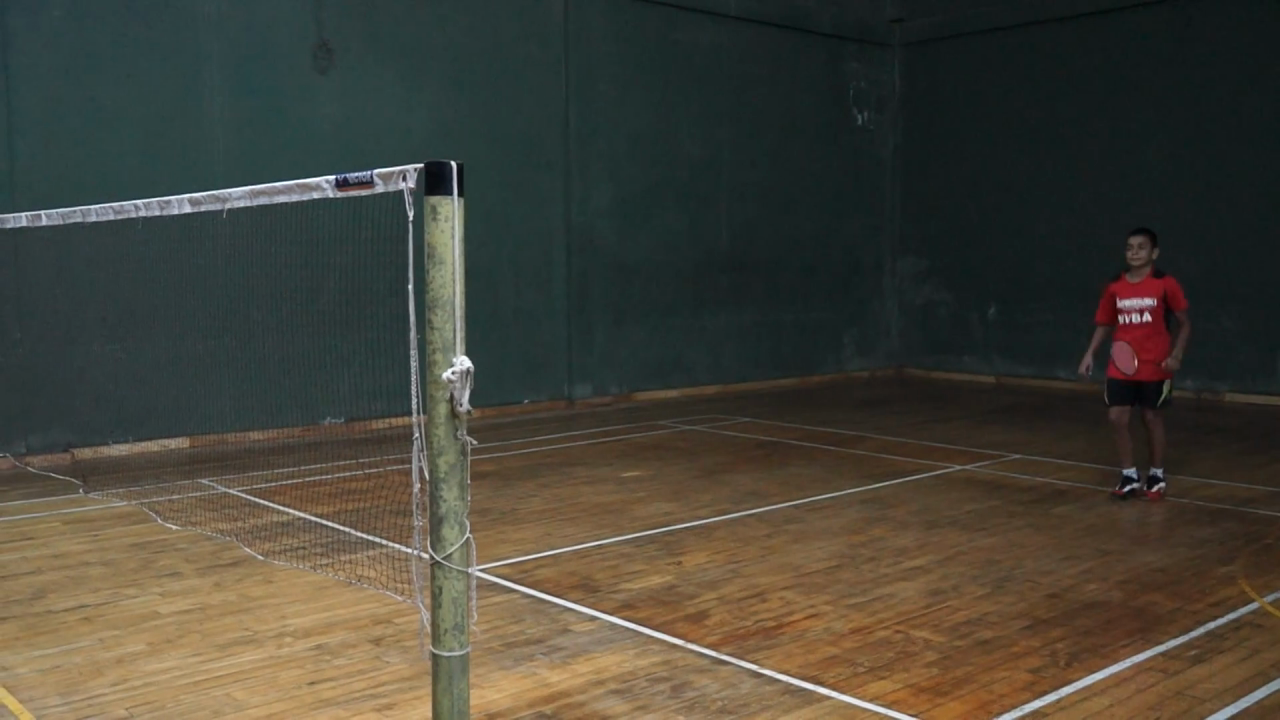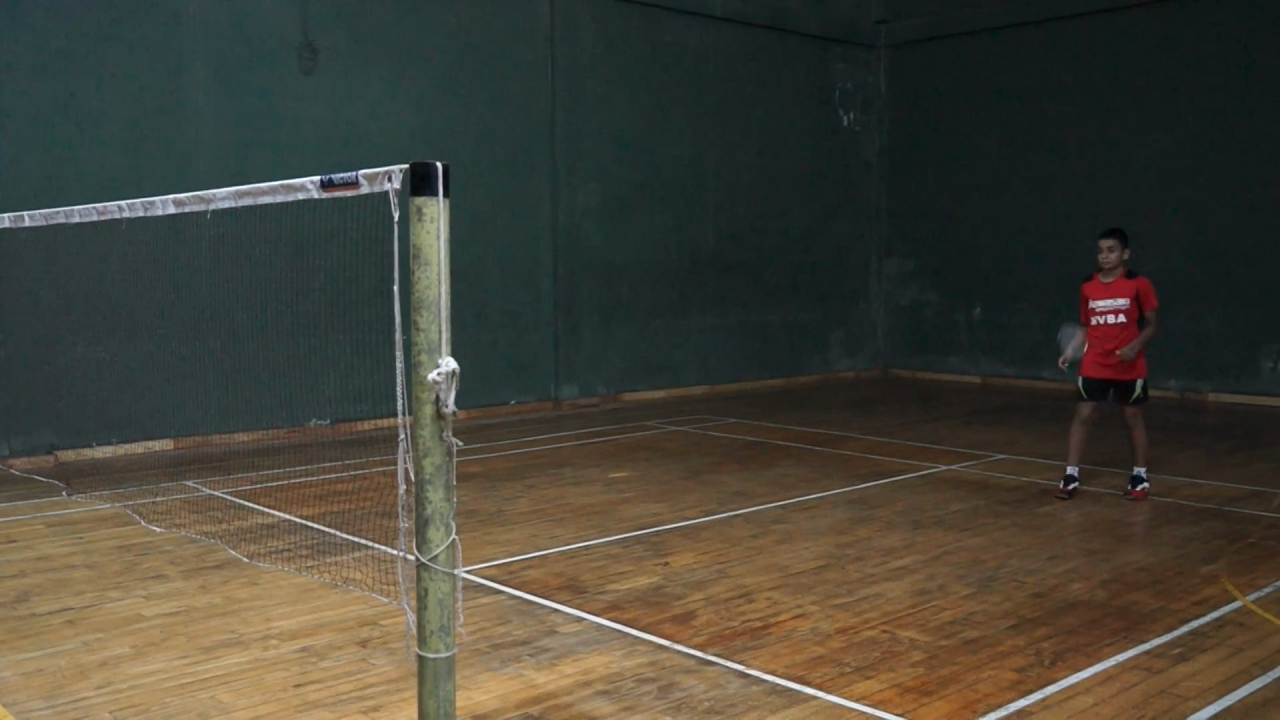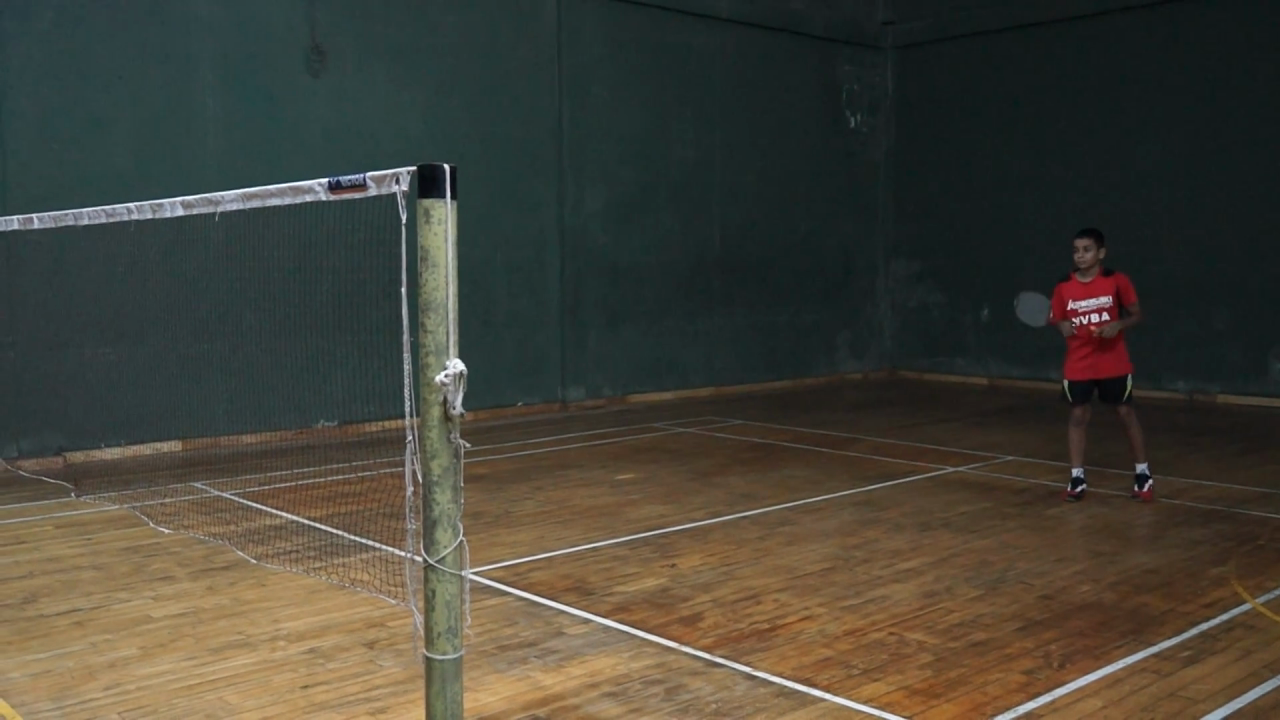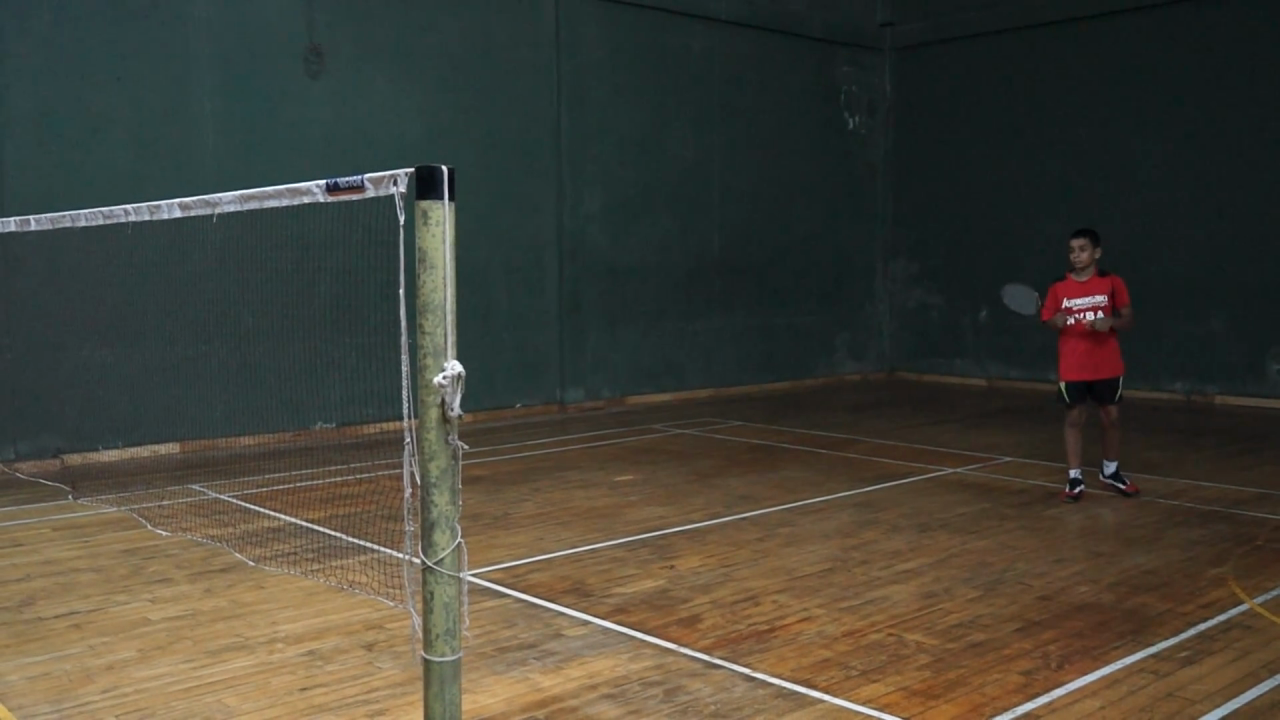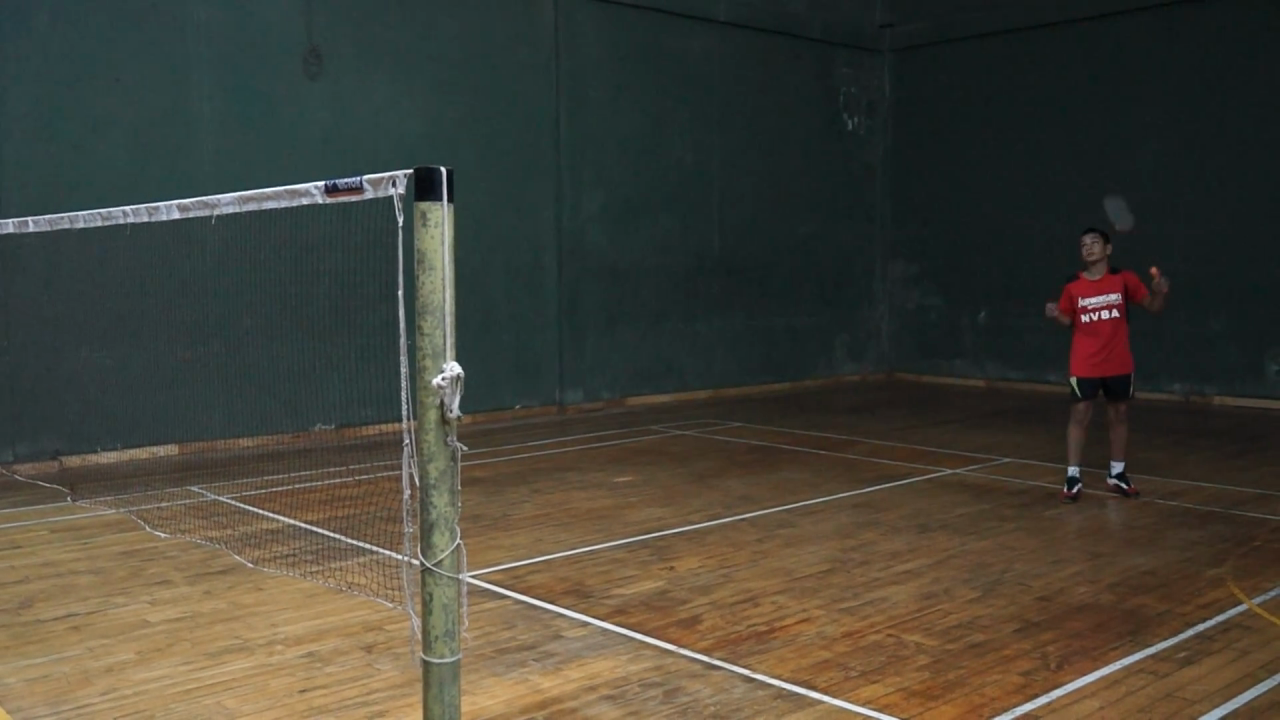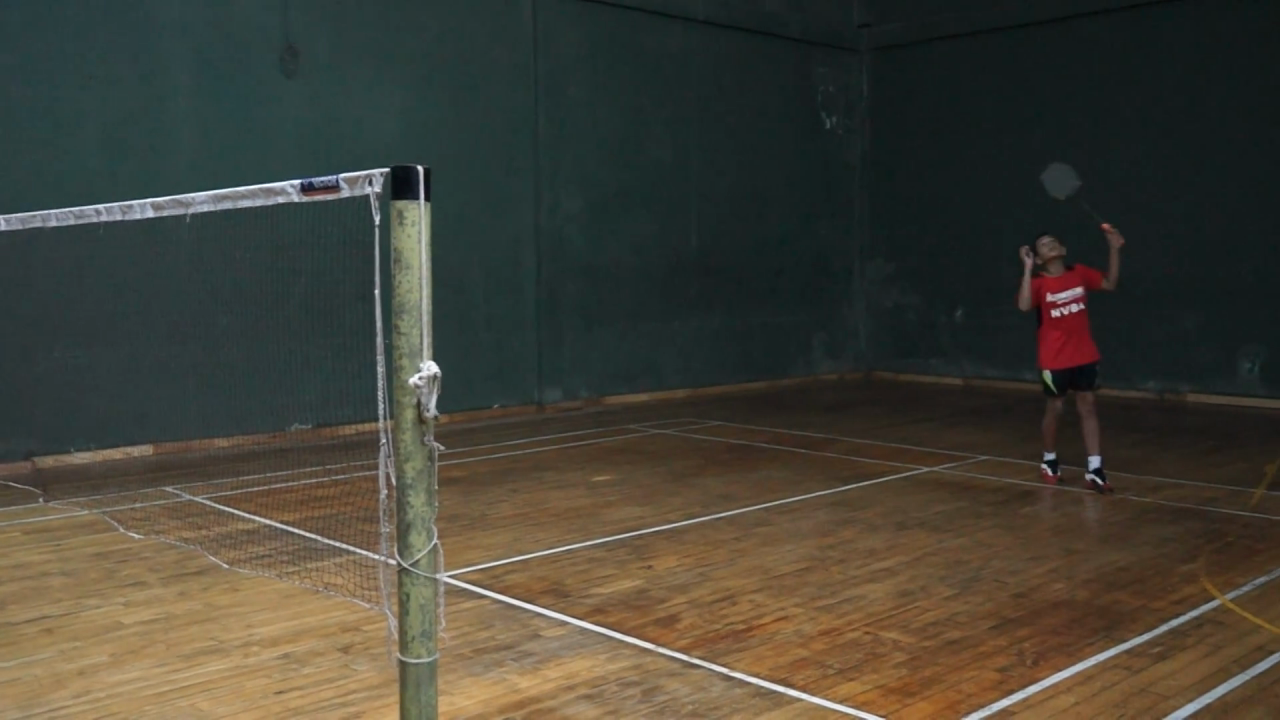
dt=0.4s
person 1, frame 1
left shoulder: (1167, 285)
right shoulder: (1114, 287)
left elbow: (1184, 324)
right elbow: (1104, 325)
left wrist: (1176, 355)
right wrist: (1089, 355)
left hip: (1155, 367)
right hip: (1121, 366)
left knee: (1152, 420)
right knee: (1118, 420)
left ankle: (1156, 476)
right ankle: (1130, 477)
person 1, frame 2
left shoulder: (1139, 284)
right shoulder: (1088, 287)
left elbow: (1151, 323)
left wrist: (1136, 345)
right wrist: (1071, 350)
left hip: (1128, 365)
right hip: (1093, 364)
left knee: (1133, 417)
right knee: (1082, 415)
left ankle: (1140, 475)
right ankle: (1071, 474)
person 1, frame 3
left shoulder: (1118, 281)
right shoulder: (1063, 287)
left elbow: (1136, 315)
right elbow: (1056, 318)
left wrist: (1117, 325)
right wrist: (1063, 326)
left hip: (1114, 364)
right hip: (1078, 365)
left knee: (1126, 415)
right knee: (1078, 417)
left ankle: (1143, 473)
right ankle: (1077, 477)
person 1, frame 4
left shoulder: (1112, 282)
right shoulder: (1059, 287)
left elbow: (1127, 319)
right elbow: (1048, 320)
left wrist: (1111, 322)
right wrist: (1056, 321)
left hip: (1107, 365)
right hip: (1072, 367)
left knee: (1111, 417)
right knee: (1074, 418)
left ankle: (1111, 471)
right ankle: (1075, 478)
person 1, frame 5
left shoulder: (1124, 279)
right shoulder: (1073, 286)
left elbow: (1154, 306)
right elbow: (1067, 320)
left wrist: (1161, 290)
right wrist: (1055, 314)
left hip: (1119, 363)
right hip: (1084, 364)
left knee: (1118, 415)
right knee: (1080, 416)
left ankle: (1117, 474)
right ankle: (1073, 478)
person 1, frame 6
left shoulder: (1079, 273)
right shoulder: (1038, 282)
left elbow: (1110, 284)
right elbow: (1024, 306)
left wrist: (1114, 250)
right wrist: (1027, 267)
left hip: (1086, 355)
right hip: (1054, 358)
left knee: (1088, 409)
right knee: (1055, 408)
left ankle: (1095, 470)
right ankle: (1049, 460)
